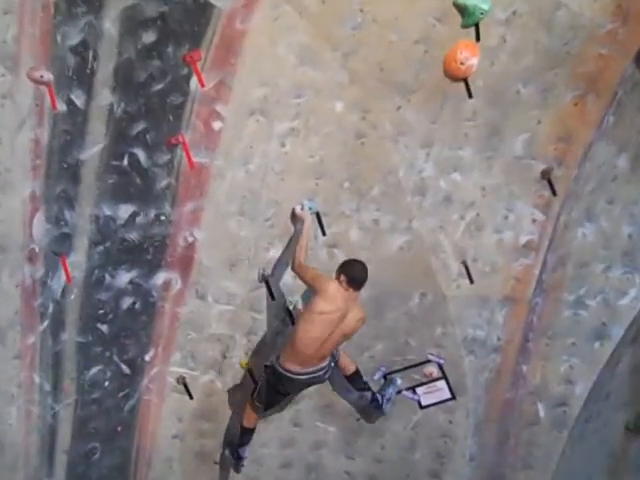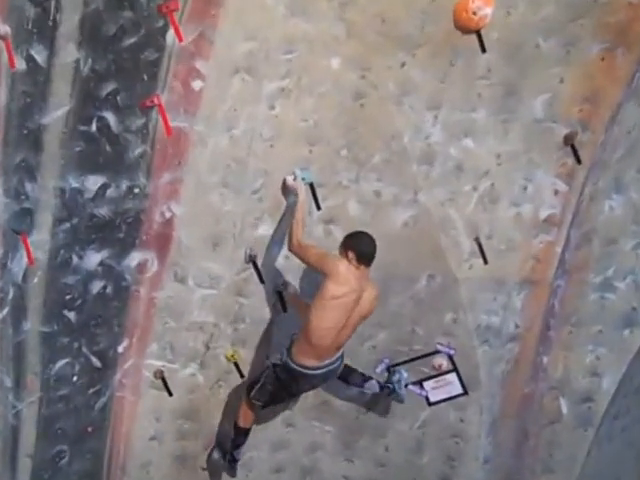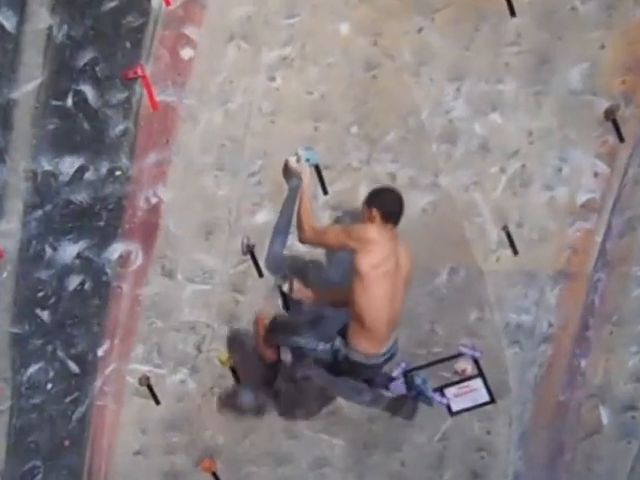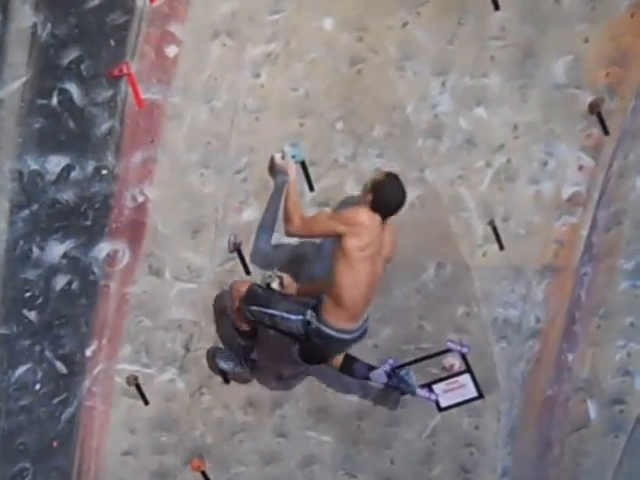
dt=0.4s
person 1, frame 1
left shoulder: (330, 289)
right shoulder: (359, 316)
left hip: (286, 374)
right hip: (319, 372)
left knee: (255, 405)
right ankle: (371, 396)
person 1, frame 2
left shoulder: (341, 270)
right shoulder: (372, 295)
left elbow: (296, 244)
left wrist: (299, 196)
right wrist: (298, 302)
left hip: (299, 370)
right hip: (331, 366)
left knee: (251, 400)
left ankle: (232, 456)
person 1, frame 3
left shoulder: (368, 236)
right shoulder: (401, 252)
left elbow: (308, 234)
left wrist: (304, 181)
right wrist: (311, 296)
left hip: (356, 359)
right hip: (383, 358)
left knee: (264, 322)
person 1, frame 4
left shoulder: (358, 219)
right shoulder: (389, 238)
left elbow: (294, 226)
left wrist: (291, 176)
right wrist: (300, 288)
left hip: (328, 331)
right hip: (355, 329)
left knee: (240, 291)
right knee: (313, 353)
left ankle: (245, 359)
right ankle: (385, 376)
